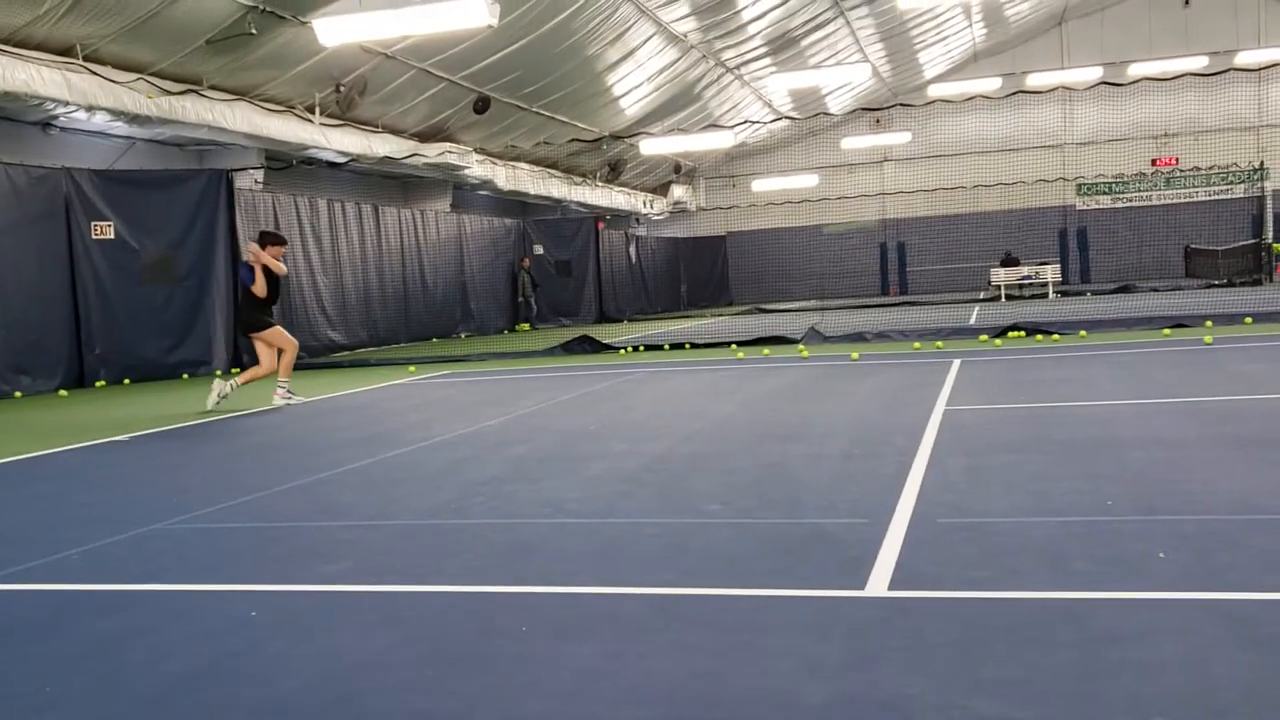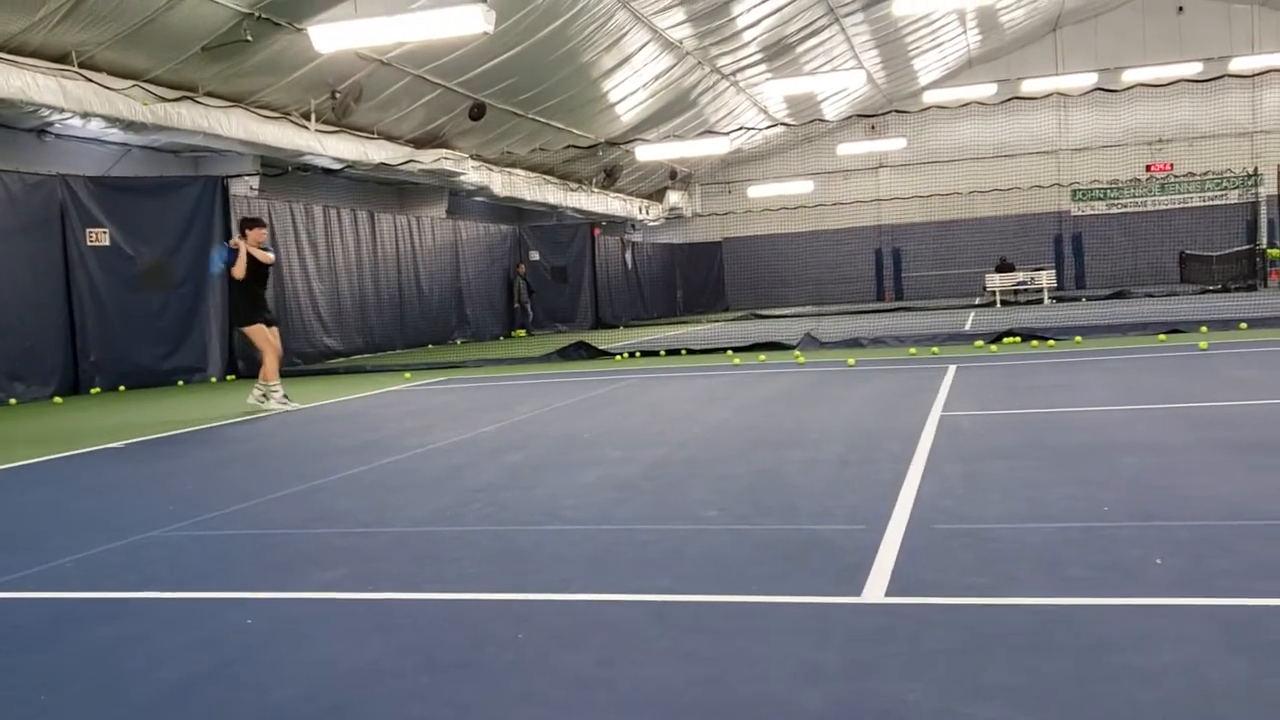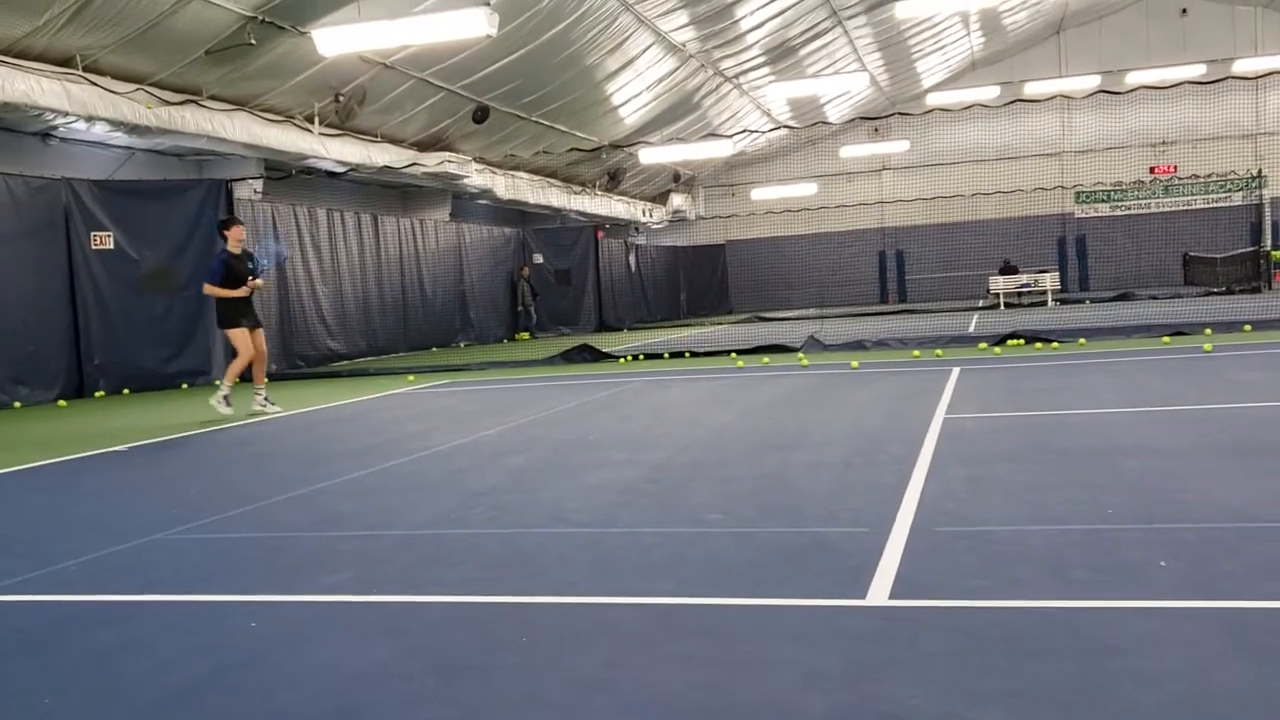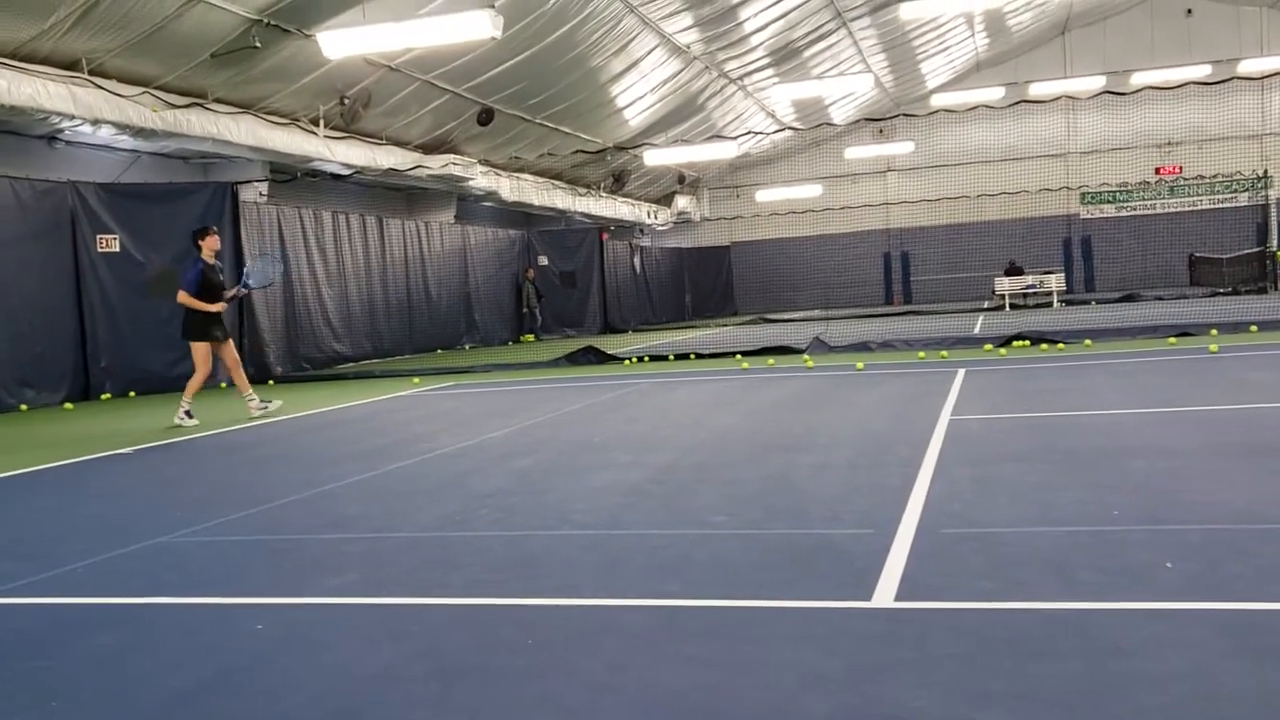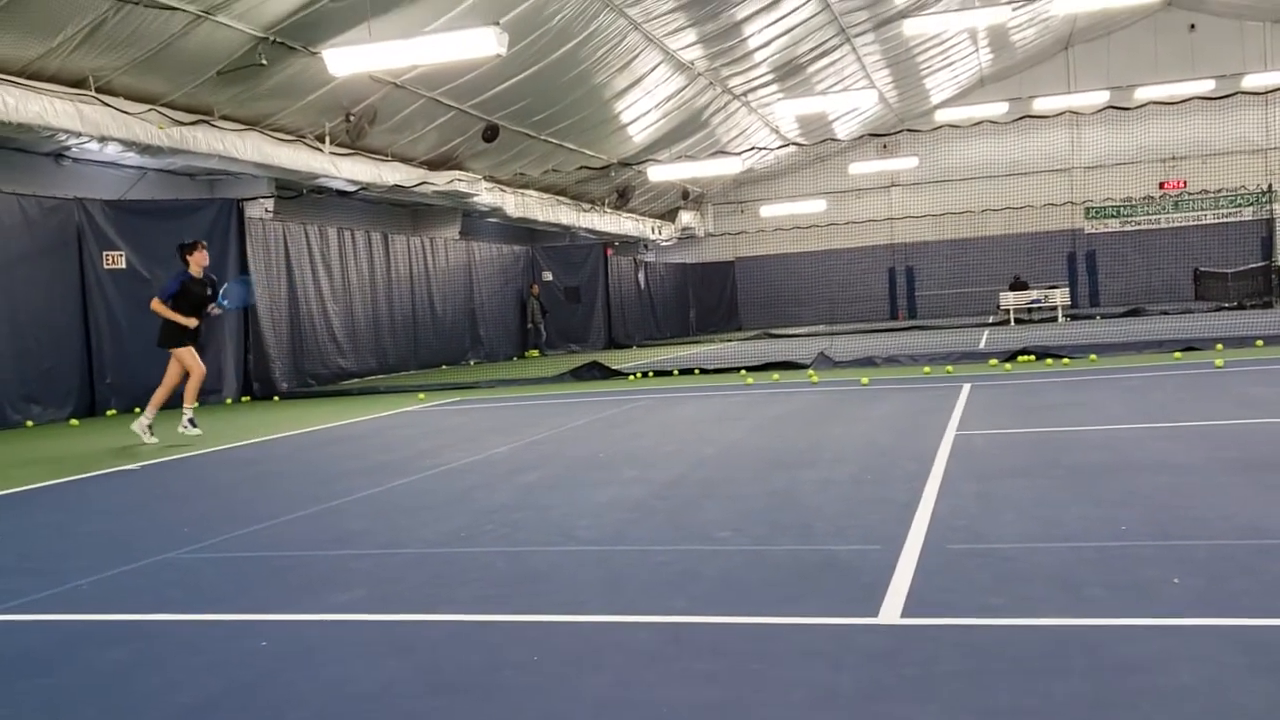
dt=0.3s
person 1, frame 1
left shoulder: (275, 261)
right shoulder: (249, 268)
left elbow: (283, 272)
right elbow: (261, 293)
left wrist: (261, 257)
right wrist: (258, 265)
left hip: (264, 316)
right hip: (251, 317)
left knee: (269, 366)
right knee: (291, 345)
left ankle: (225, 386)
right ankle: (281, 392)
person 1, frame 2
left shoulder: (264, 251)
right shoulder: (239, 255)
left elbow: (269, 259)
right elbow: (238, 275)
left wrist: (247, 245)
right wrist: (242, 248)
left hip: (261, 307)
right hip: (245, 309)
left knee: (276, 352)
right knee: (271, 349)
left ankle: (258, 393)
right ankle: (277, 397)
person 1, frame 3
left shoulder: (249, 256)
right shoulder: (222, 260)
left elbow: (258, 284)
right elbow: (207, 289)
left wrist: (255, 283)
right wrist: (235, 292)
left hip: (248, 310)
right hip: (230, 312)
left knee: (262, 354)
right knee: (247, 354)
left ankle: (260, 399)
right ankle: (221, 395)
person 1, frame 4
left shoulder: (217, 267)
right shoulder: (197, 268)
right elbow: (182, 298)
left wrist: (229, 294)
right wrist: (210, 307)
left hip: (215, 323)
right hip: (198, 324)
left knee: (234, 363)
right knee: (204, 370)
left ankle: (254, 404)
right ankle: (183, 411)
person 1, frame 5
left shoulder: (211, 282)
right shoulder: (180, 280)
left elbow: (206, 306)
right elbow: (155, 304)
left wrist: (213, 309)
right wrist: (183, 320)
left hip: (191, 336)
right hip: (175, 334)
left knee: (171, 382)
right knee: (198, 370)
left ankle: (143, 424)
right ankle: (187, 418)
